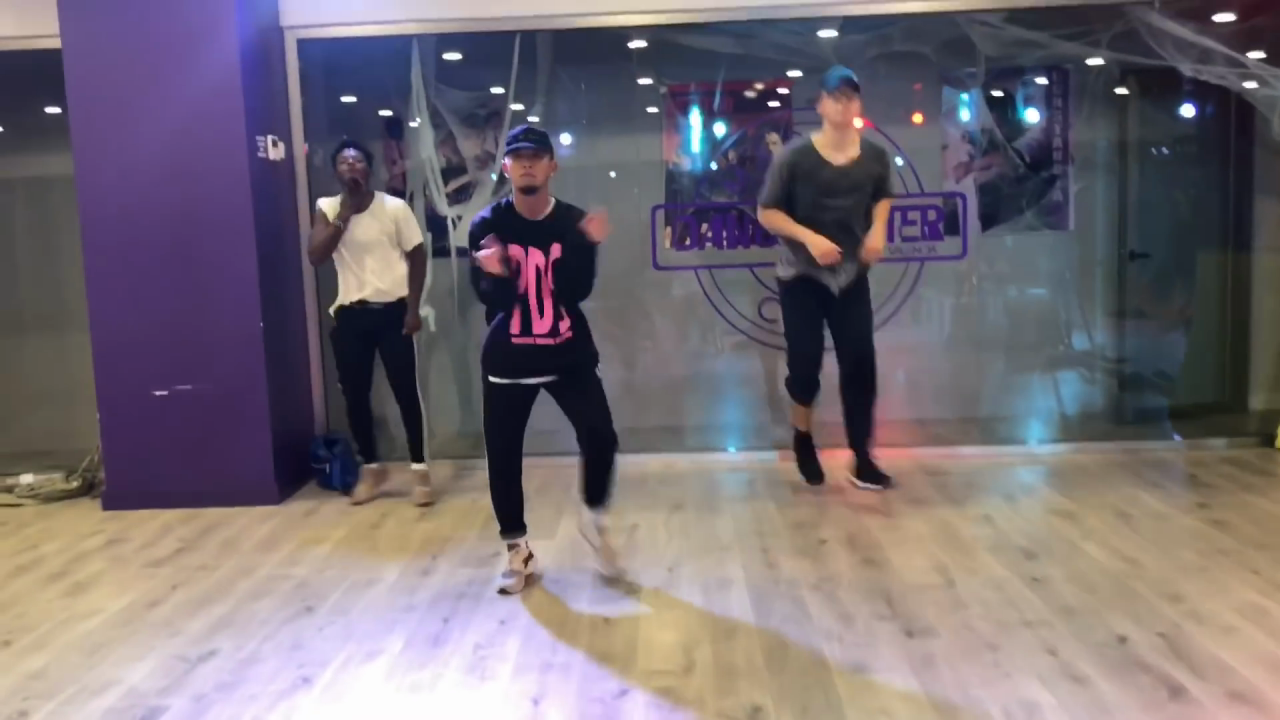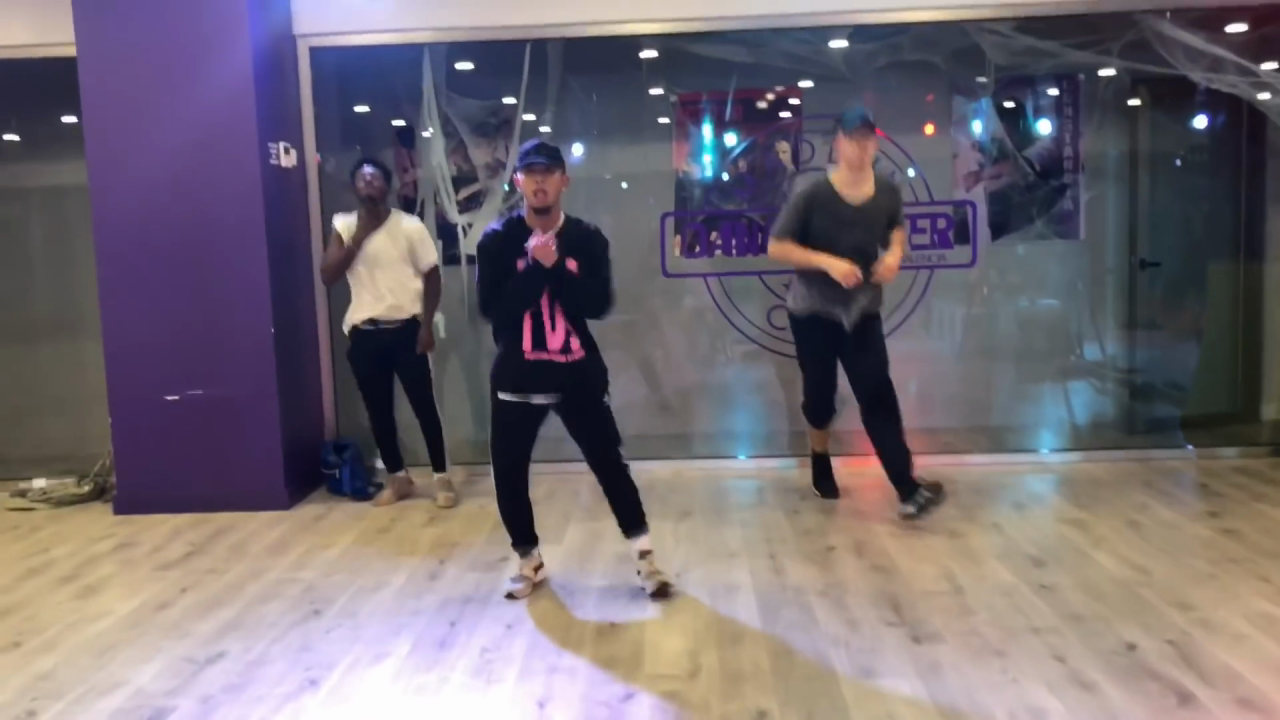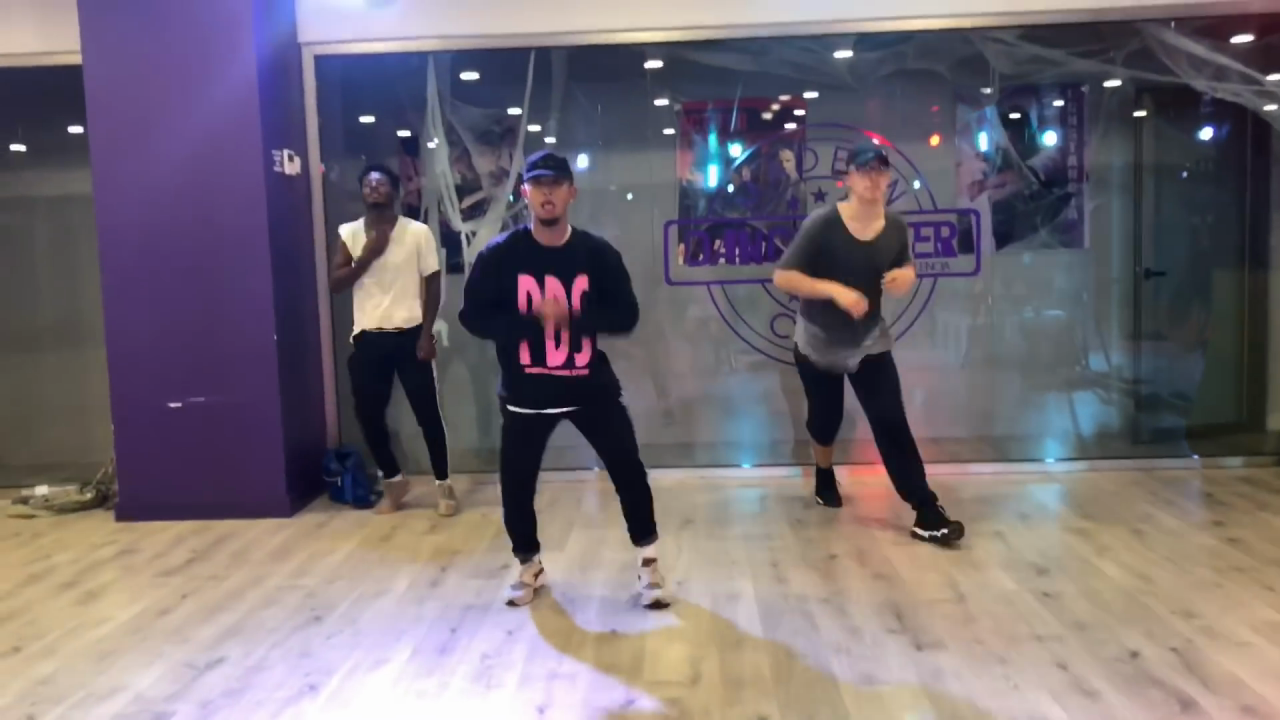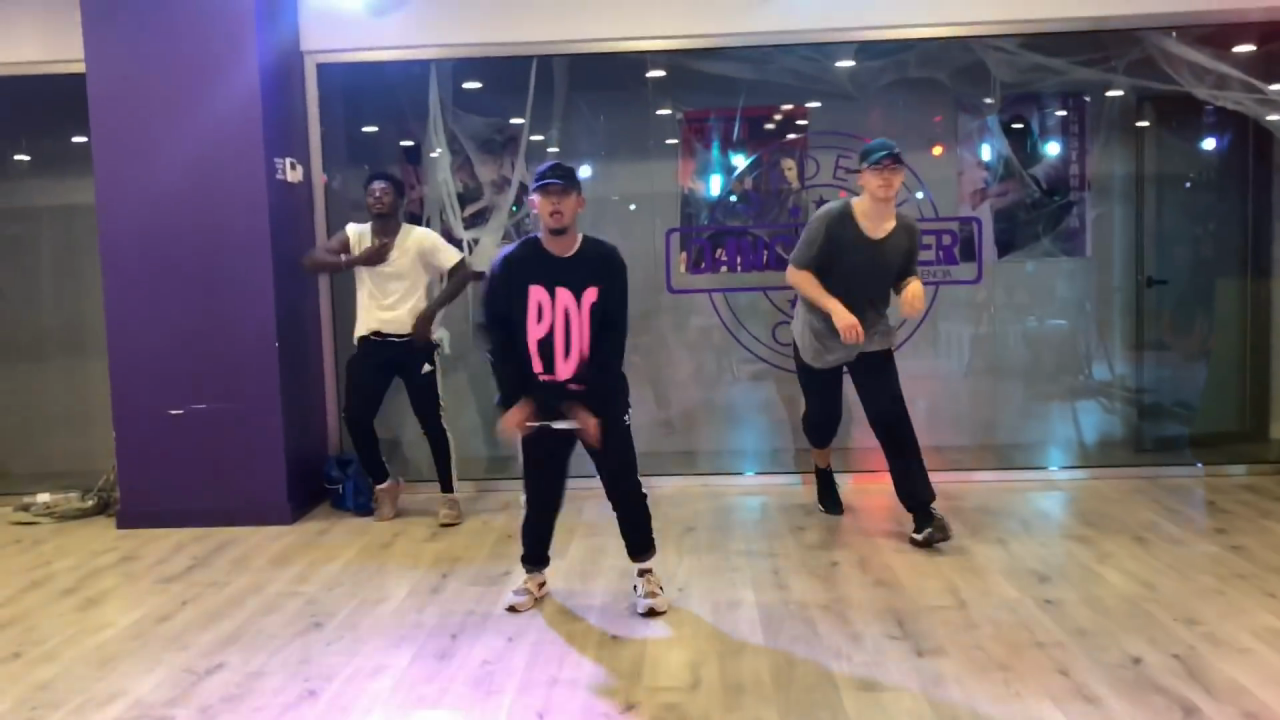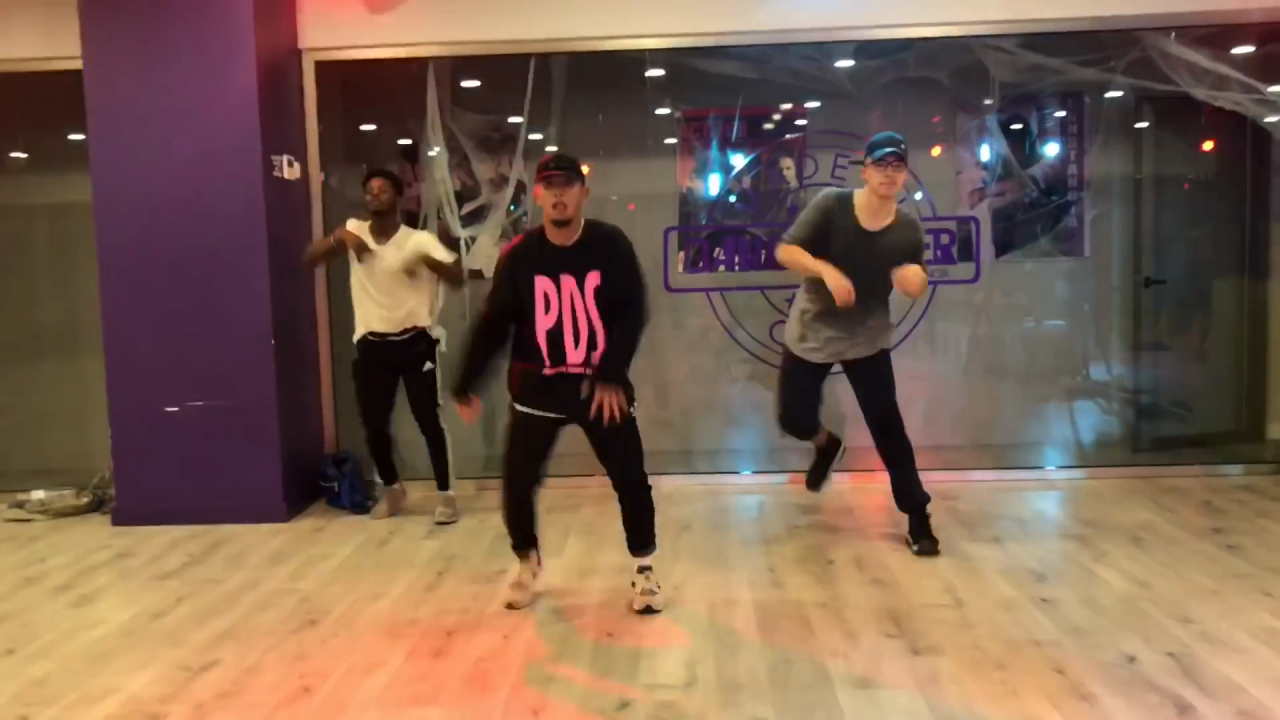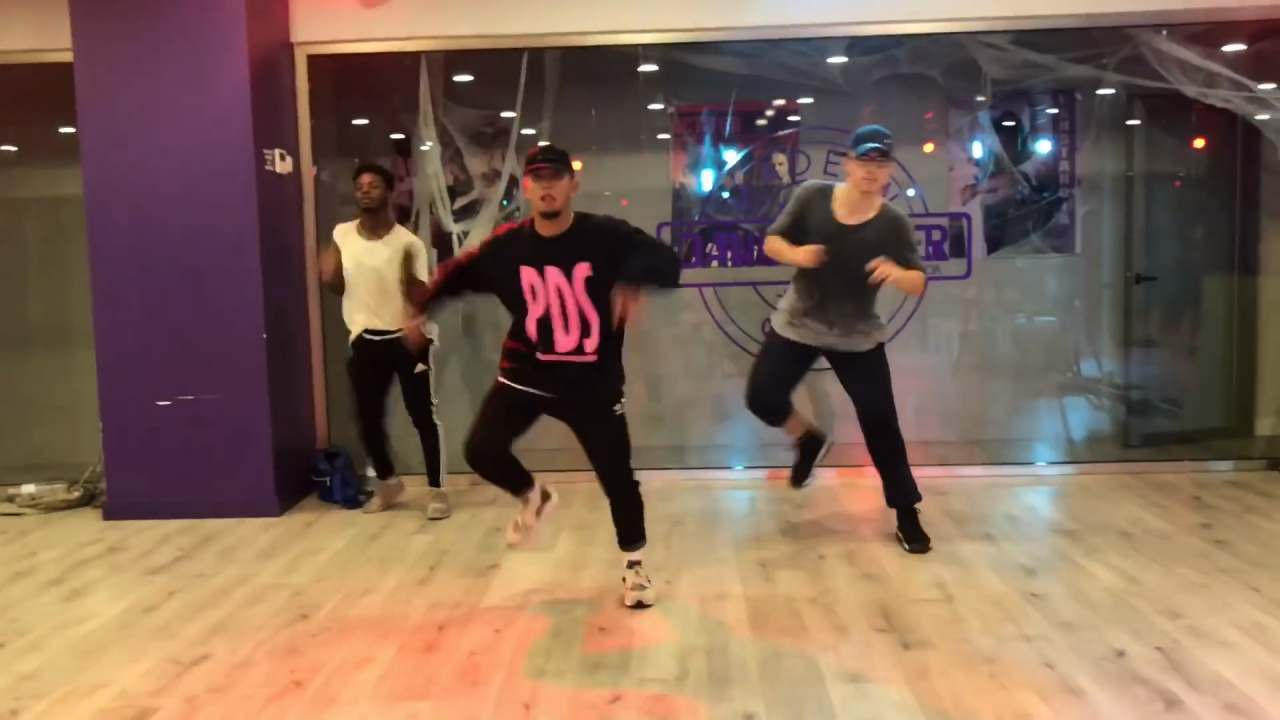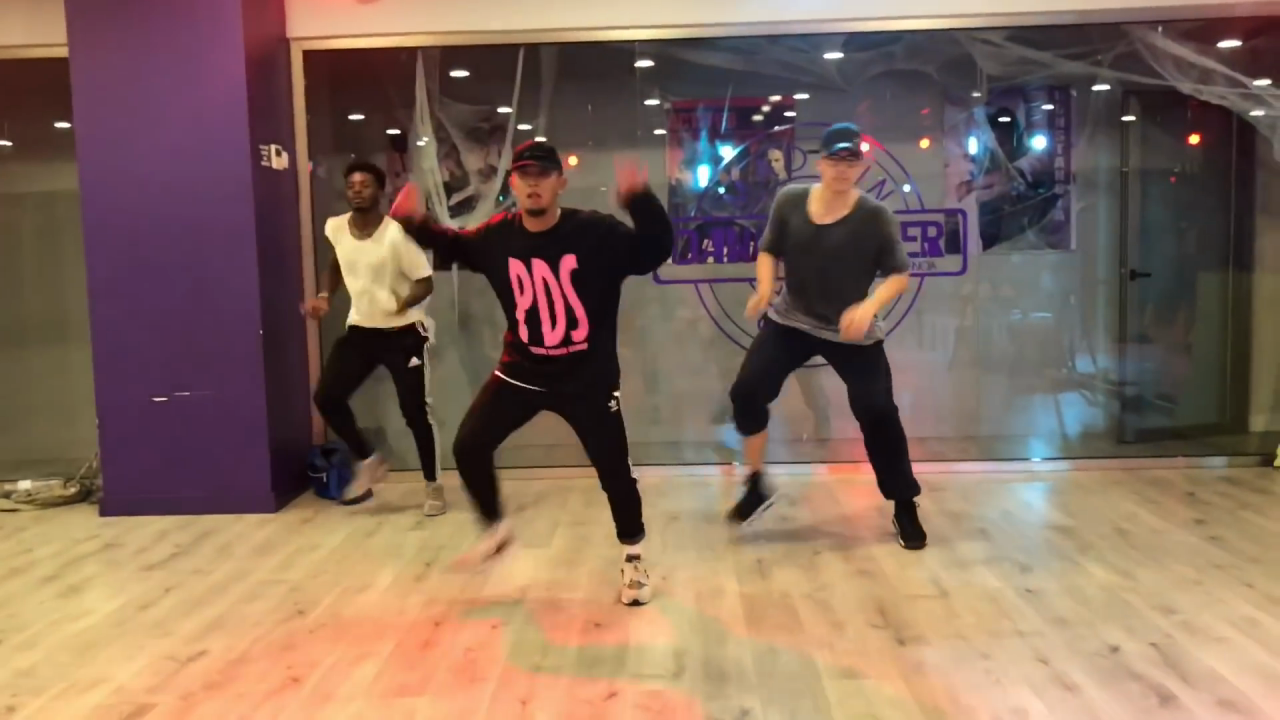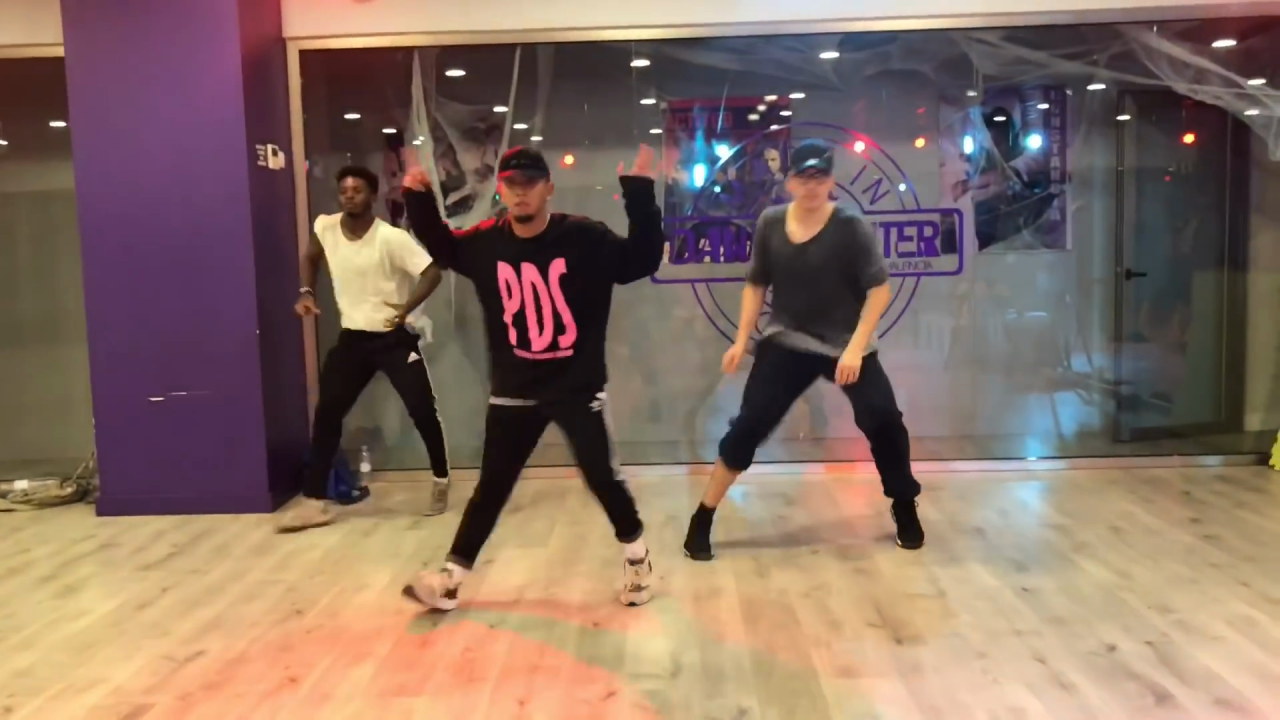
dt=0.1s
person 1, frame 1
left shoulder: (575, 223)
right shoulder: (488, 224)
left elbow: (578, 289)
right elbow: (490, 294)
left wrist: (588, 245)
right wrist: (494, 271)
left hip: (569, 355)
right hip: (507, 359)
left knee: (601, 438)
right knee: (502, 459)
left ankle: (595, 519)
right ankle: (518, 552)
person 1, frame 2
left shoulder: (589, 240)
right shoulder: (496, 240)
left elbow: (595, 303)
right elbow: (492, 305)
left wrist: (556, 266)
right wrist: (532, 265)
left hip: (579, 375)
right hip: (517, 380)
left knee: (610, 464)
right knee: (508, 475)
left ankle: (643, 554)
right ankle: (529, 558)
person 1, frame 3
left shoulder: (598, 253)
right shoulder: (500, 255)
left elbow: (625, 315)
right elbow: (473, 316)
left wrist: (573, 318)
right wrist: (535, 318)
left hip: (590, 386)
right hip: (527, 390)
left knee: (628, 470)
right knee: (516, 486)
left ankle: (647, 562)
right ankle: (529, 566)
person 1, frame 4
left shoulder: (606, 260)
right shoulder: (510, 266)
left elbow: (612, 336)
right elbow: (499, 340)
left wrist: (589, 401)
right wrist: (514, 400)
left hip: (601, 401)
right hip: (540, 405)
left knee: (625, 490)
right knee: (541, 500)
left ankle: (645, 574)
right ankle: (534, 574)
person 1, frame 5
left shoulder: (609, 245)
right shoulder: (519, 256)
left elbow: (631, 315)
right elbow: (492, 326)
left wrist: (612, 376)
right wrist: (465, 386)
left hip: (601, 390)
right hip: (537, 392)
left knee: (631, 482)
right knee: (517, 485)
left ankle: (643, 570)
right ankle: (526, 560)
person 1, frame 6
left shoulder: (606, 236)
right shoulder: (508, 244)
left elbow: (665, 263)
right elbow: (462, 274)
left wrist: (633, 283)
right wrist: (425, 302)
left hip: (593, 382)
right hip: (525, 376)
left knee: (617, 477)
right knee: (480, 449)
left ankle: (633, 564)
right ankle: (532, 496)
person 1, frame 7
left shoulder: (593, 231)
right shoulder: (497, 235)
left elbow: (652, 251)
right elbow: (450, 246)
left wrist: (639, 200)
right wrist: (415, 221)
left hip: (588, 376)
right hip: (522, 372)
left knee: (614, 471)
right knee: (469, 445)
left ankle: (632, 558)
right ankle: (495, 528)
person 1, frame 8
left shoulder: (582, 238)
right shoulder: (486, 241)
left elbow: (640, 262)
right elbow: (440, 243)
left wrist: (639, 191)
right wrist: (420, 196)
left hip: (576, 384)
right hip: (513, 388)
left knee: (600, 477)
right knee: (493, 483)
left ankle: (636, 558)
right ankle: (449, 579)
person 2, frame 1
left shoulder: (874, 155)
right shoulder: (796, 155)
right elbow: (766, 212)
left wrist: (878, 231)
right wrist: (808, 238)
left hip: (851, 272)
right hip: (801, 272)
left knee: (860, 361)
right knee: (805, 362)
left ankle: (862, 458)
right ankle: (804, 441)
person 2, frame 2
left shoulder: (888, 192)
right shoulder: (812, 193)
right elbow: (777, 247)
left wrist: (894, 253)
right wrist: (828, 262)
left hip: (862, 305)
right hip: (812, 306)
left knee: (877, 389)
right knee: (819, 393)
left ankle: (906, 486)
right ankle: (820, 461)
person 2, frame 3
left shoulder: (897, 229)
right shoulder: (822, 224)
right elbow: (783, 276)
left wrist: (905, 276)
right wrist: (834, 290)
left hip: (870, 341)
right hip: (819, 341)
left knee: (891, 422)
right knee: (824, 418)
left ankle: (927, 512)
right ankle: (824, 475)
person 2, frame 4
left shoulder: (907, 231)
right shoulder: (832, 218)
left elbow: (903, 281)
right elbow: (796, 271)
left wrist: (915, 291)
right wrist: (835, 308)
left hip: (872, 340)
right hip: (818, 337)
left knee: (893, 421)
right knee: (821, 421)
left ankle: (924, 514)
right ankle: (823, 474)
person 2, frame 5
left shoulder: (907, 229)
right shoulder: (830, 205)
left elbow: (915, 284)
right elbow: (785, 250)
left wrist: (916, 278)
right wrist: (825, 270)
left hip: (867, 339)
right hip: (810, 330)
left knee: (886, 422)
right knee: (794, 417)
left ankle: (917, 517)
right ankle: (826, 444)
person 2, frame 6
left shoulder: (894, 224)
right shoulder: (811, 197)
left elbow: (917, 280)
right elbow: (772, 241)
left wrist: (896, 273)
right wrist: (794, 253)
left hip: (856, 334)
right hip: (797, 322)
left knee: (879, 419)
right knee: (762, 397)
left ankle: (907, 516)
right ankle: (808, 438)
person 2, frame 7
left shoulder: (874, 216)
right shoulder: (790, 200)
left elbow: (900, 275)
right elbow: (767, 250)
left wrist: (870, 306)
right wrist: (764, 287)
left hip: (852, 330)
right hip: (791, 318)
left knee: (878, 413)
right knee: (747, 391)
left ankle: (905, 509)
right ankle: (756, 484)
person 2, frame 8
left shoulder: (849, 227)
right shoulder: (769, 223)
left elbow: (880, 287)
right elbow: (756, 283)
left wrist: (857, 345)
right wrist: (740, 340)
left hip: (845, 345)
right hip: (786, 341)
left knee: (884, 419)
right knee: (749, 427)
left ankle: (904, 506)
right ankle: (703, 518)
person 3, frame 1
left shoulder: (395, 208)
right shoulder: (327, 208)
left elbow: (417, 257)
right elbow: (316, 256)
left wrist: (413, 307)
right wrist: (345, 211)
left hip: (393, 311)
right hip: (351, 313)
left knee: (406, 391)
right knee: (354, 394)
left ankle: (419, 470)
right ankle: (372, 469)
person 3, frame 2
left shoulder: (411, 227)
right shoulder: (342, 225)
left elbow: (432, 278)
right elbow: (328, 275)
left wrist: (426, 326)
right wrist: (357, 239)
left hip: (406, 328)
right hip: (364, 331)
left knee: (424, 405)
right knee: (378, 409)
left ankle: (442, 477)
right ankle: (398, 476)
person 3, frame 3
left shoulder: (418, 232)
right shoulder: (349, 233)
left elbow: (432, 285)
right elbow: (336, 284)
left wrist: (427, 333)
right wrist: (367, 256)
left hip: (409, 336)
right hip: (369, 338)
left knee: (427, 412)
right knee: (368, 415)
left ankle: (444, 485)
right ankle: (393, 482)
person 3, frame 4
left shoulder: (423, 238)
right shoulder: (354, 233)
left elbow: (461, 272)
right elbow: (313, 261)
left wrist: (431, 309)
right wrist: (354, 258)
left hip: (413, 342)
right hip: (371, 344)
left knee: (431, 420)
right knee: (356, 417)
left ankle: (449, 496)
right ankle: (385, 486)
person 3, frame 5
left shoulder: (418, 240)
right shoulder: (352, 232)
left elbow: (455, 274)
right elbow: (311, 256)
left wrist: (429, 263)
right wrist: (337, 242)
left hip: (414, 341)
right hip: (372, 343)
left knee: (428, 419)
right knee: (374, 423)
left ankle: (445, 494)
right ankle: (391, 489)
person 3, frame 6
left shoulder: (407, 242)
right shoulder: (342, 235)
right elbow: (332, 280)
left wrist: (411, 284)
right wrist: (328, 271)
left hip: (407, 339)
right hip: (366, 339)
left knee: (422, 415)
right knee: (368, 420)
left ankle: (437, 490)
right ankle: (388, 481)
person 3, frame 7
left shoulder: (397, 236)
right shoulder: (334, 228)
left elbow: (425, 283)
left wrist: (403, 303)
right wrist: (323, 296)
left hip: (401, 331)
right hip: (359, 331)
left knee: (415, 412)
right knee: (327, 398)
left ankle: (432, 486)
right ankle: (367, 461)
person 3, frame 8
left shoulder: (391, 237)
right shoulder: (325, 227)
left elbow: (432, 271)
right elbow: (310, 258)
left wrist: (408, 306)
right wrist: (306, 291)
left hip: (394, 336)
right hip: (353, 337)
left knee: (423, 409)
right knee: (327, 413)
left ankle: (441, 482)
right ankle: (315, 501)
